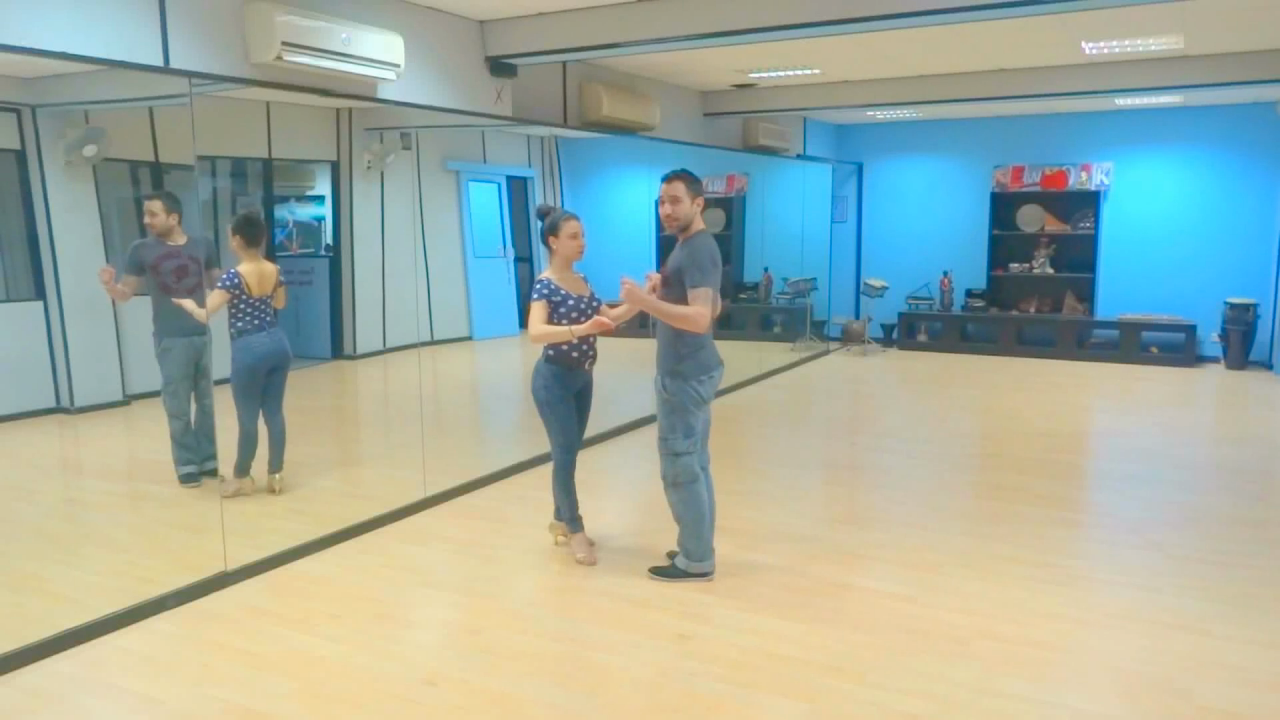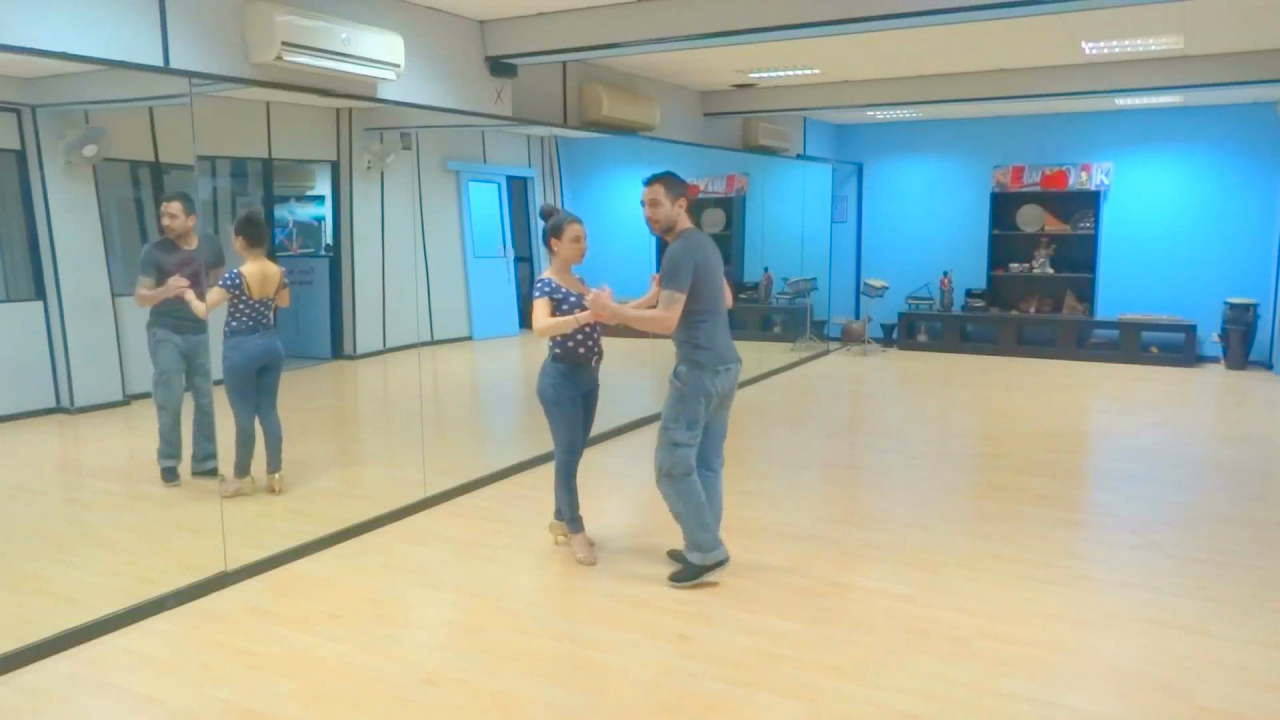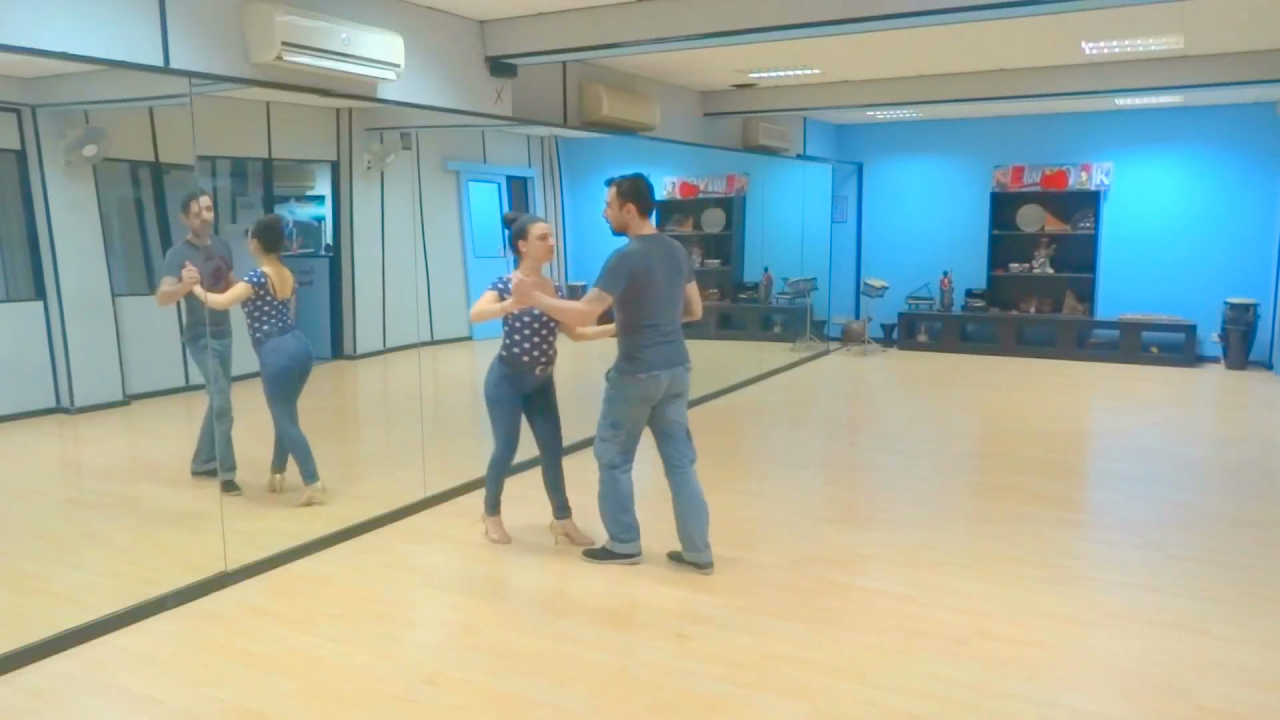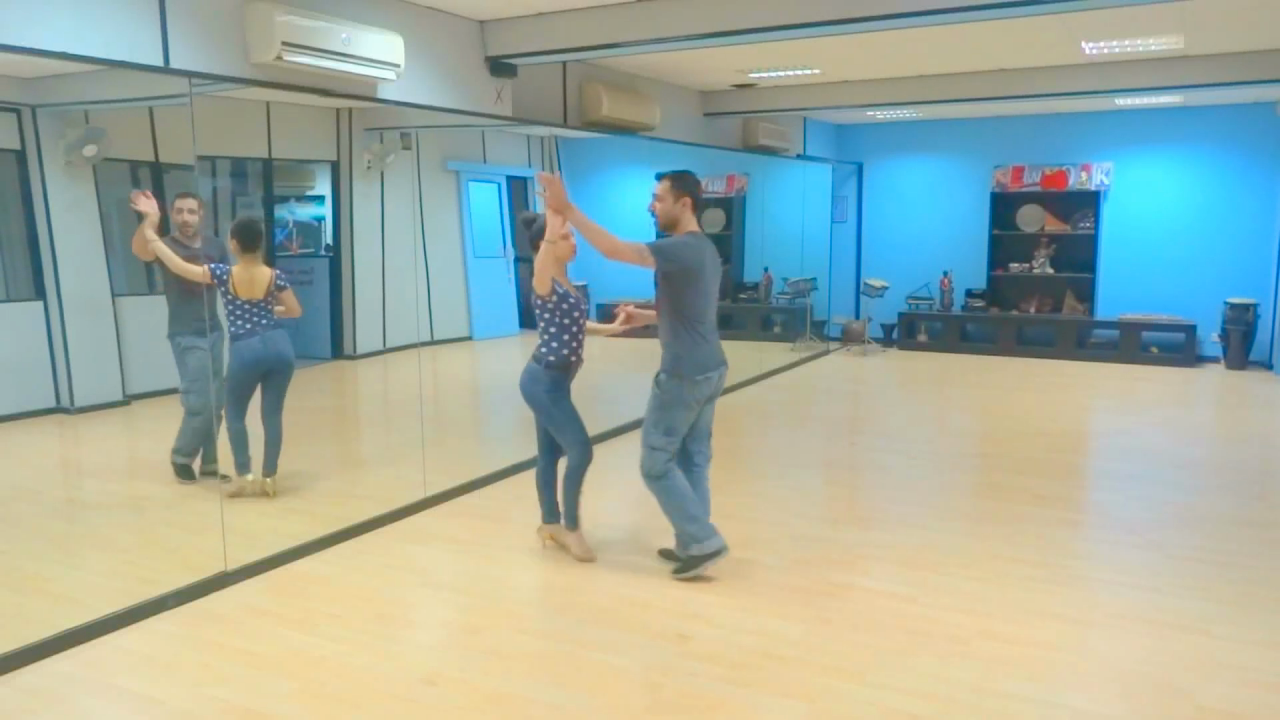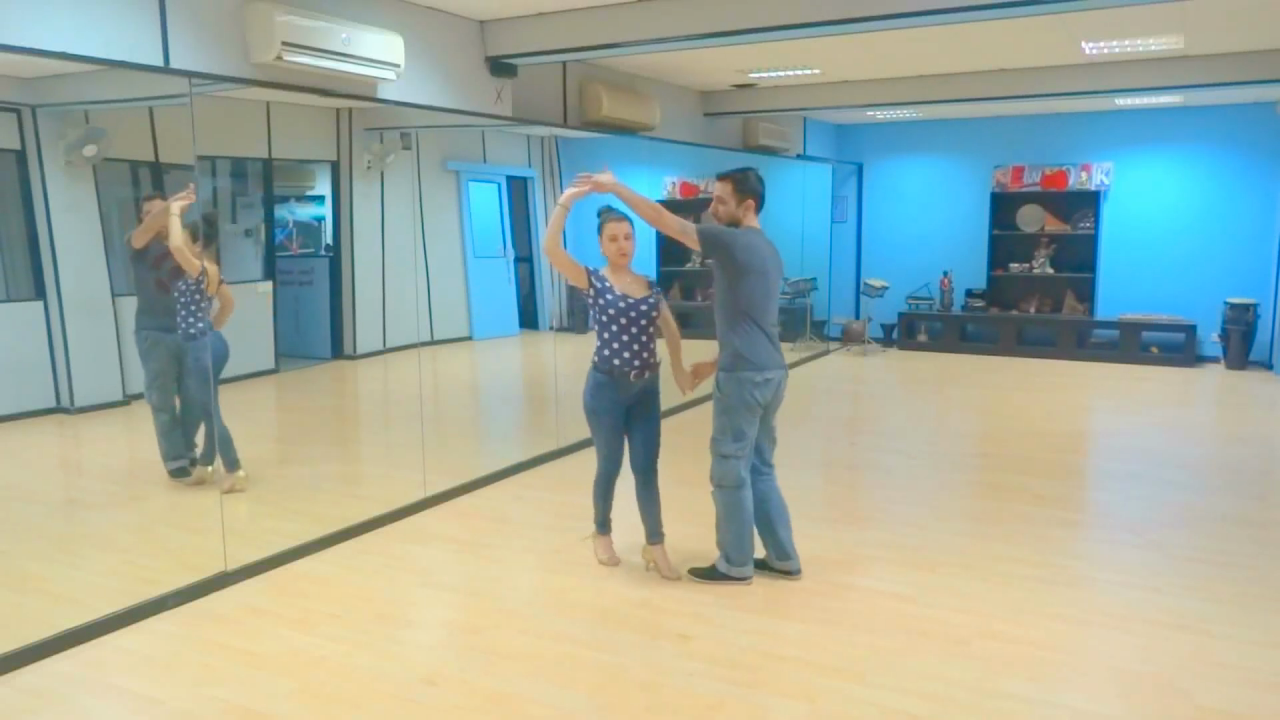
dt=1s
person 1, frame 1
left shoulder: (698, 249)
right shoulder: (688, 246)
left elbow: (700, 318)
left wrist: (646, 301)
right wrist: (664, 289)
left hip: (686, 375)
right hip: (689, 371)
left knee: (679, 467)
right knee: (694, 464)
left ankle: (695, 561)
right ankle: (697, 549)
person 1, frame 2
left shoulder: (680, 251)
right shoulder: (703, 243)
left elbow: (666, 321)
left wrist: (611, 309)
left hip: (700, 369)
right hip: (724, 365)
left knee: (673, 463)
right knee: (708, 462)
left ankle: (706, 551)
right ankle: (702, 548)
person 1, frame 3
left shoulder: (626, 258)
right shoulder: (677, 251)
left elbow: (584, 314)
right elbow: (694, 310)
left wrist: (535, 298)
left hip: (637, 374)
right hip: (676, 370)
left knee: (613, 458)
right knee: (680, 461)
left ankle: (624, 544)
right ankle: (698, 550)
person 1, frame 4
left shoulder: (681, 249)
right shoulder: (703, 249)
left elbow: (615, 249)
left wrist: (567, 209)
right wrist: (648, 316)
left hip: (685, 374)
right hip: (709, 369)
left knee: (657, 464)
right knee: (694, 461)
left ankle: (704, 541)
right ankle: (692, 548)
person 1, frame 5
left shoulder: (733, 243)
right shoulder: (767, 251)
left elbow: (661, 220)
left wrist: (614, 186)
right wrist: (718, 362)
left hip: (744, 376)
right hip: (770, 373)
left knee: (730, 473)
right knee: (758, 468)
left ankle: (735, 565)
right ankle: (783, 557)
person 2, frame 1
left shoulder: (582, 281)
right shoulder: (544, 285)
left elbow: (609, 318)
right elbow: (535, 332)
right wrist: (582, 329)
left hip: (583, 377)
right hip: (554, 379)
left knee: (570, 452)
right knee: (565, 454)
left ankle: (560, 520)
right ankle: (574, 529)
person 2, frame 2
left shoulder: (579, 282)
right shoulder: (546, 285)
right elbow: (540, 327)
left wrist: (652, 296)
right wrist: (585, 315)
left hip: (587, 377)
right hip: (560, 378)
left knee: (573, 453)
right knee: (567, 455)
left ankle: (562, 521)
right ankle: (574, 531)
person 2, frame 3
left shoulder: (555, 288)
right shoulder: (505, 284)
left elbow: (574, 332)
right elbow: (474, 314)
left wrist: (613, 328)
right wrist: (509, 306)
left hip: (541, 381)
right hip: (507, 378)
left knee: (553, 450)
right knee: (506, 450)
left ankle: (562, 520)
right ankle: (491, 514)
person 2, frame 4
left shoulder: (565, 283)
right shoulder: (545, 285)
right elbow: (541, 265)
left wrist: (610, 328)
right wrist: (552, 231)
left hip: (558, 379)
right hip: (543, 381)
left knee: (551, 453)
right knee: (581, 451)
left ankle: (551, 524)
right ankle: (570, 527)
person 2, frame 5
left shoulder: (649, 285)
right shoulder: (593, 281)
left elbow: (667, 325)
right elbow: (551, 250)
left wrist: (677, 366)
right wrist: (564, 203)
left hip: (645, 388)
right hip: (606, 387)
left knee: (646, 469)
right knee: (609, 466)
left ankle: (654, 546)
right ankle: (601, 534)
person 3, frame 1
left shoulder: (203, 246)
right shoulder: (141, 250)
left elbow: (217, 285)
right elbow: (125, 293)
right wrist: (109, 285)
left hip: (201, 335)
right hip: (170, 339)
left knee: (205, 400)
right knee: (178, 405)
left ankle: (207, 459)
right ankle: (186, 464)
person 3, frame 2
left shoulder: (211, 246)
right shoulder: (154, 252)
left elbow: (220, 281)
right elbow: (140, 298)
right wrist: (164, 291)
left hip: (198, 333)
right hip: (165, 333)
left knee: (204, 399)
right knee: (168, 399)
left ankle: (205, 461)
right ankle: (168, 460)
person 3, frame 3
left shoulder: (222, 246)
right shoulder: (178, 254)
right elbow: (162, 297)
right wrist: (184, 285)
left hip: (224, 335)
right hip: (201, 339)
left knee: (218, 402)
right knee: (222, 405)
left ankle: (203, 462)
right ankle: (226, 473)
person 3, frame 4
left shoulder: (215, 247)
right shoulder: (166, 246)
right elbow: (139, 250)
right wrist: (151, 220)
left hip: (214, 333)
right hip: (186, 336)
left knee: (216, 403)
right knee: (198, 403)
left ankle: (209, 463)
right ankle: (182, 457)
person 3, frame 5
right shoulder: (139, 244)
right elbow: (150, 225)
right wrist: (171, 204)
right hip: (154, 335)
right knee: (163, 402)
left ankle: (186, 451)
right ankle: (175, 461)
person 4, frame 1
left shoulder: (234, 277)
right shoulder: (275, 271)
left elbow: (205, 315)
left wrist: (188, 305)
left hip: (249, 349)
right hip: (278, 344)
left knee: (247, 418)
right knee: (274, 412)
left ankle: (242, 478)
right ankle: (275, 475)
person 4, frame 2
left shoulder: (235, 277)
right shoulder: (278, 273)
left elbow: (203, 311)
left wrist: (190, 296)
left hip: (241, 349)
right hip: (270, 345)
left knee: (244, 416)
right knee: (269, 412)
left ankle: (242, 477)
right ankle: (275, 475)
person 4, frame 3
left shoulder: (257, 277)
right shoulder: (289, 277)
left elbow: (221, 303)
left wrist: (196, 288)
left hip: (277, 352)
right hip: (301, 346)
left knee: (285, 421)
right knee: (285, 414)
left ankle: (313, 484)
right ankle: (277, 474)
person 4, frame 4
left shoulder: (224, 274)
right shoulder: (274, 276)
left elbow: (177, 266)
right elbow: (295, 311)
left wrist: (151, 232)
left hip: (246, 351)
right hip: (279, 347)
left knee: (235, 413)
right knee: (272, 414)
left ankle: (244, 475)
right ankle: (269, 478)
person 4, frame 5
left shoulder: (199, 271)
right shoulder: (211, 272)
left elbow: (175, 246)
right elbow: (228, 303)
left wrist: (174, 212)
left hip: (200, 347)
right hip: (210, 342)
left knee: (208, 411)
right knee: (203, 408)
left ankle: (234, 471)
right ankle: (205, 464)
